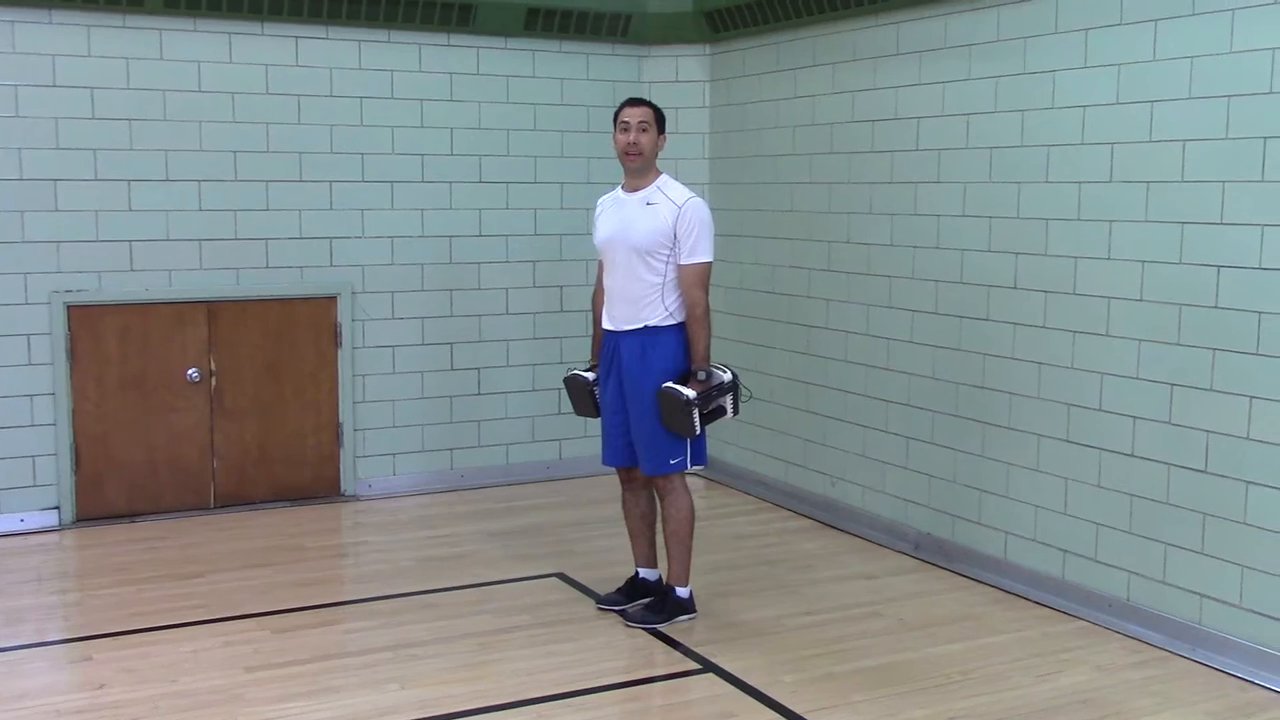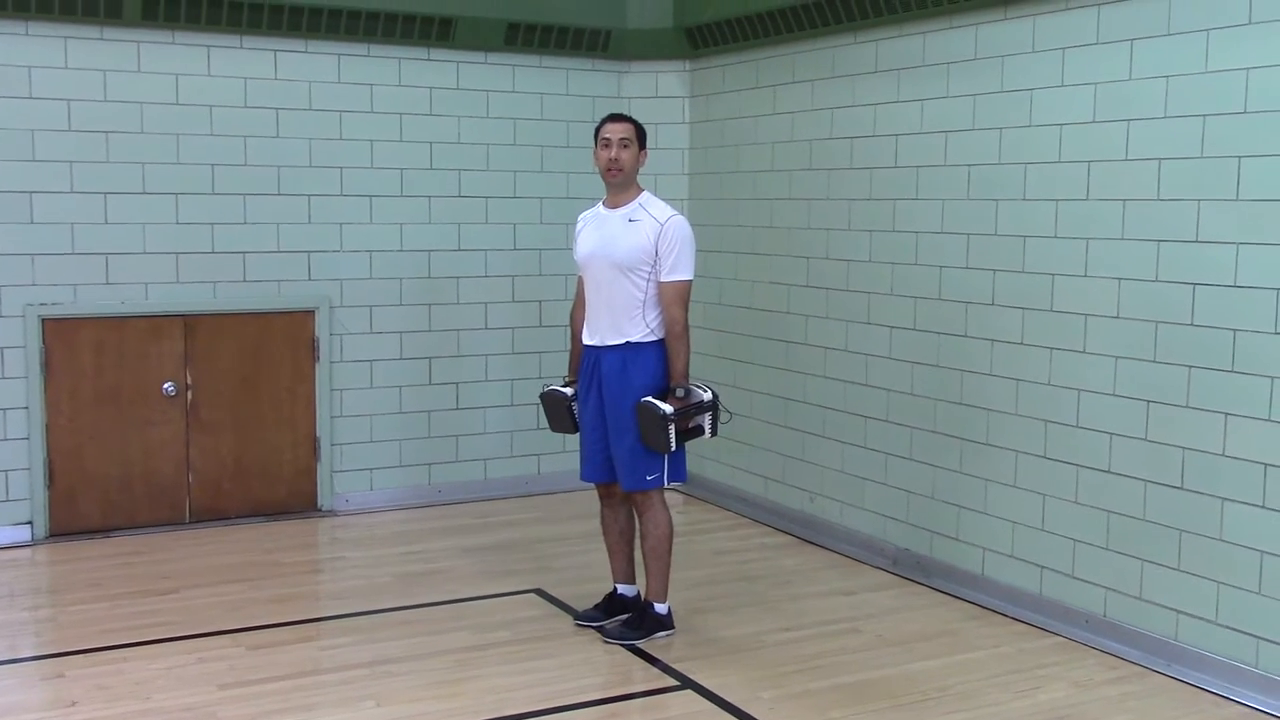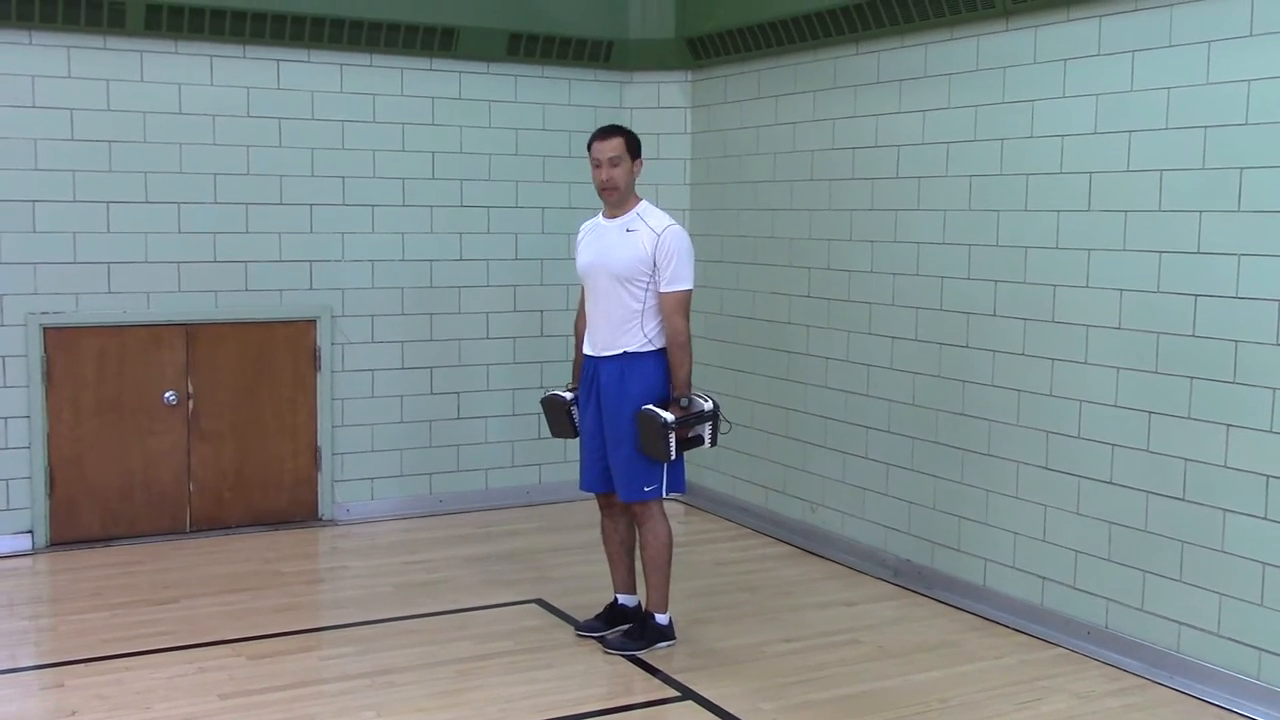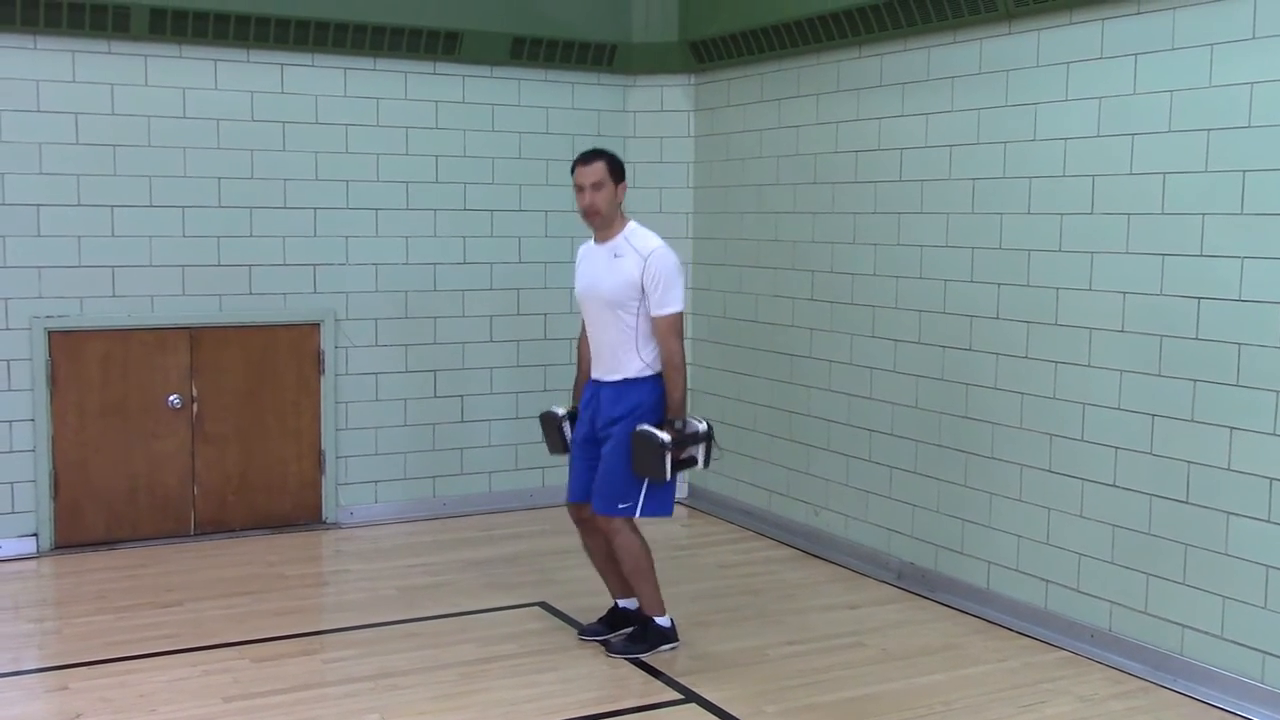
dt=0.7s
person 1, frame 1
left shoulder: (683, 206)
right shoulder: (606, 207)
left elbow: (695, 298)
left wrist: (700, 372)
right wrist: (596, 357)
left hip: (660, 348)
right hip: (616, 348)
left knee: (666, 475)
right knee: (629, 472)
left ankle: (679, 592)
right ankle: (645, 577)
person 1, frame 2
left shoulder: (665, 224)
right shoulder: (587, 223)
left elbow: (675, 316)
left wrist: (678, 389)
right wrist: (573, 372)
left hip: (640, 364)
right hip: (595, 364)
left knee: (644, 491)
right knee: (608, 488)
left ankle: (657, 608)
right ankle: (623, 593)
person 1, frame 3
left shoulder: (663, 234)
right shoulder: (588, 233)
left elbow: (676, 324)
left wrist: (680, 398)
right wrist: (576, 380)
left hip: (639, 375)
right hip: (596, 374)
left knee: (644, 503)
right knee: (609, 498)
left ankle: (658, 620)
right ankle: (624, 604)
person 1, frame 4
left shoulder: (652, 255)
right shoulder: (586, 254)
left elbow: (671, 346)
left wrist: (676, 422)
right wrist: (578, 400)
left hip: (638, 398)
right hip: (599, 395)
left knee: (612, 518)
right knee: (583, 512)
left ankle: (658, 622)
right ankle: (626, 606)
